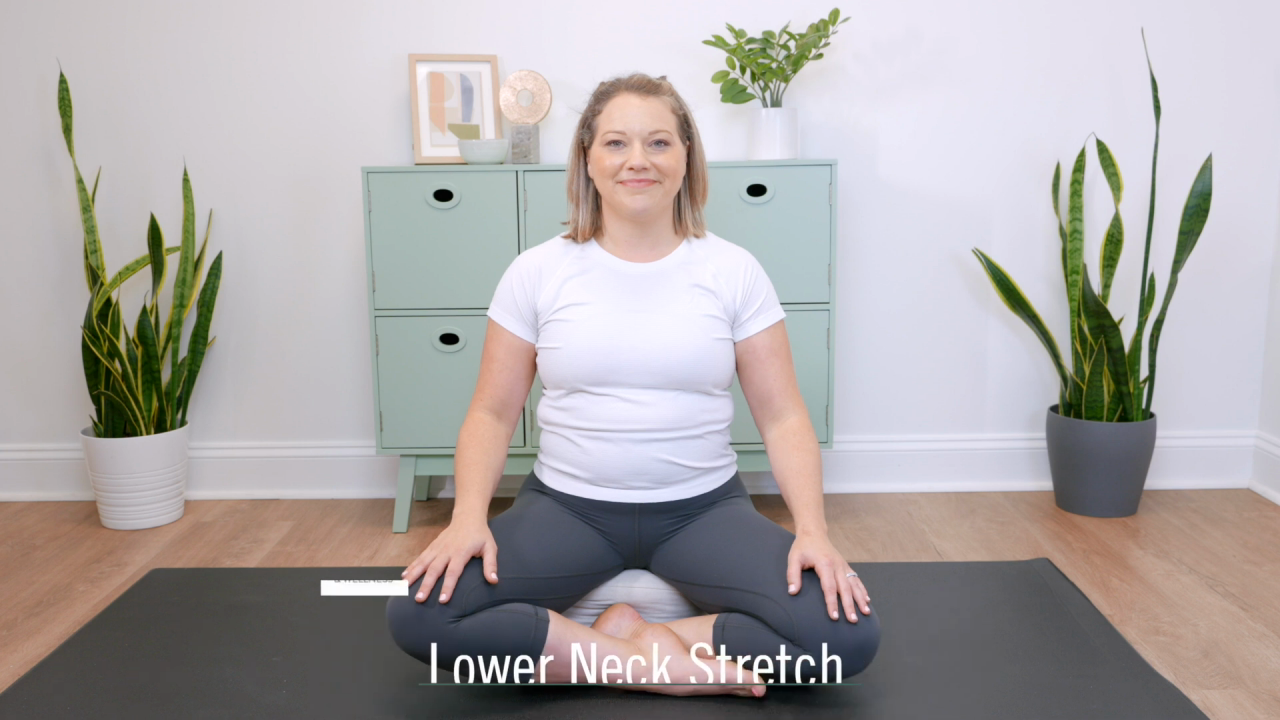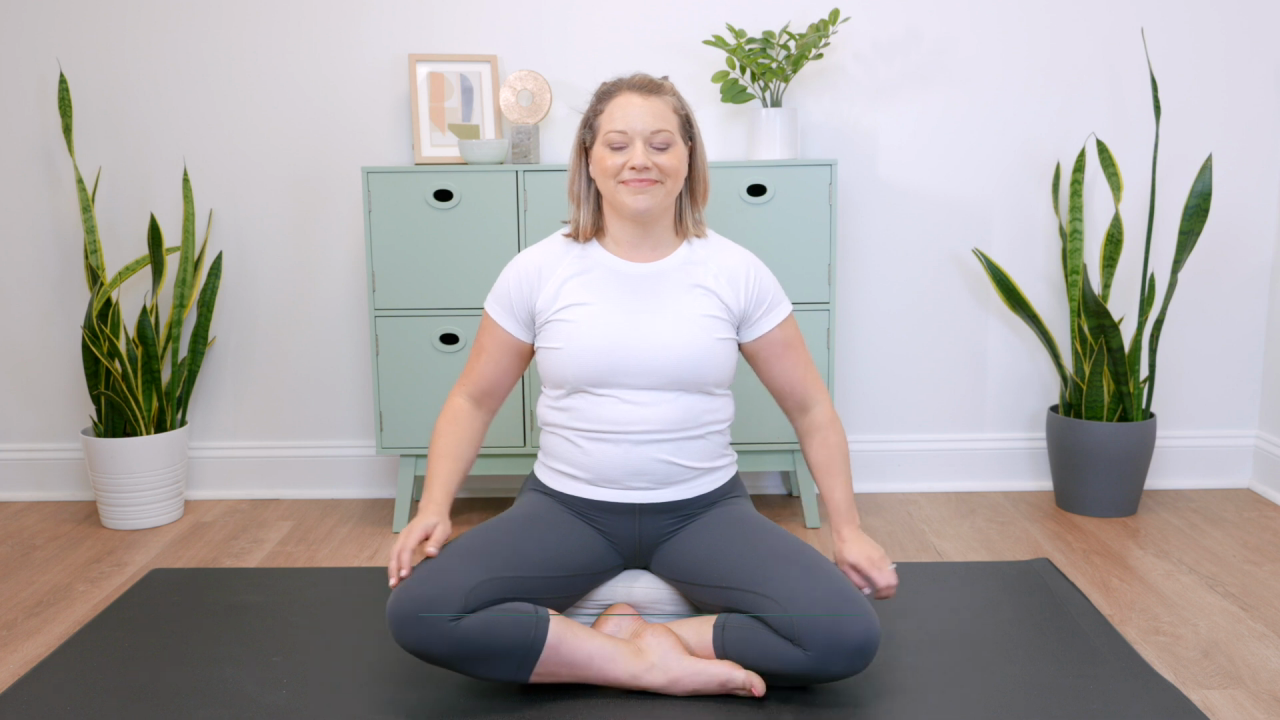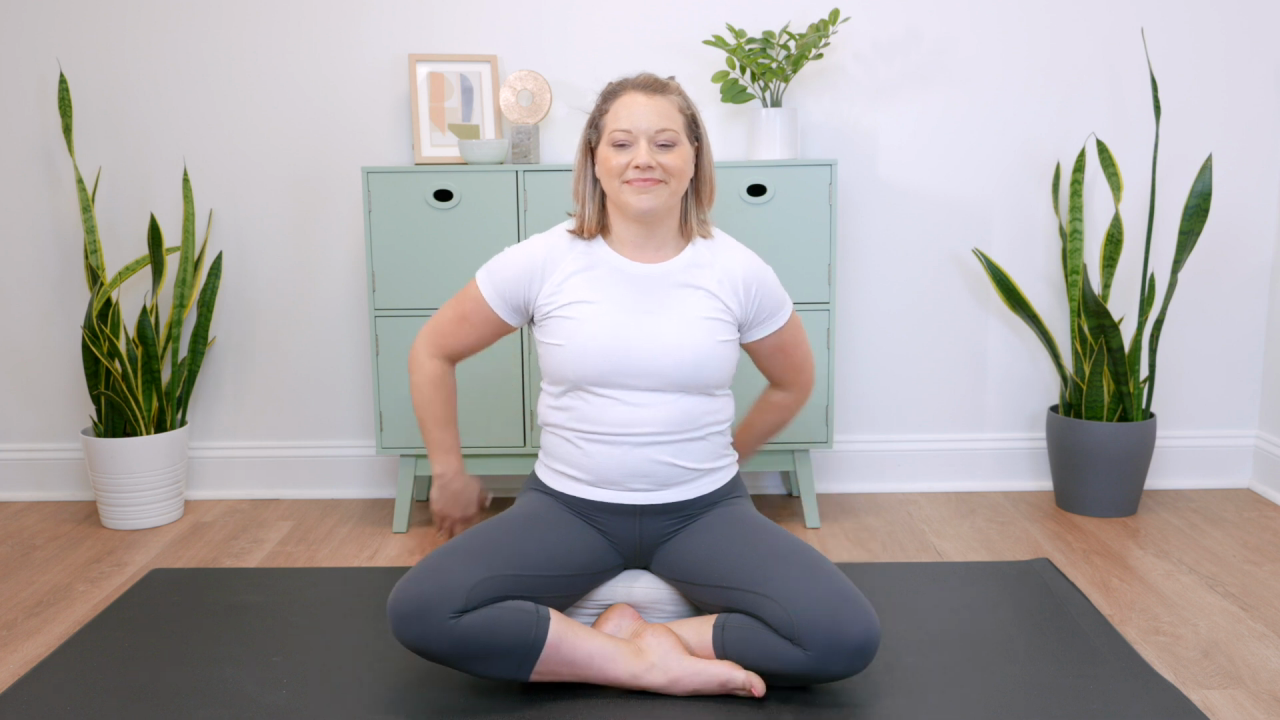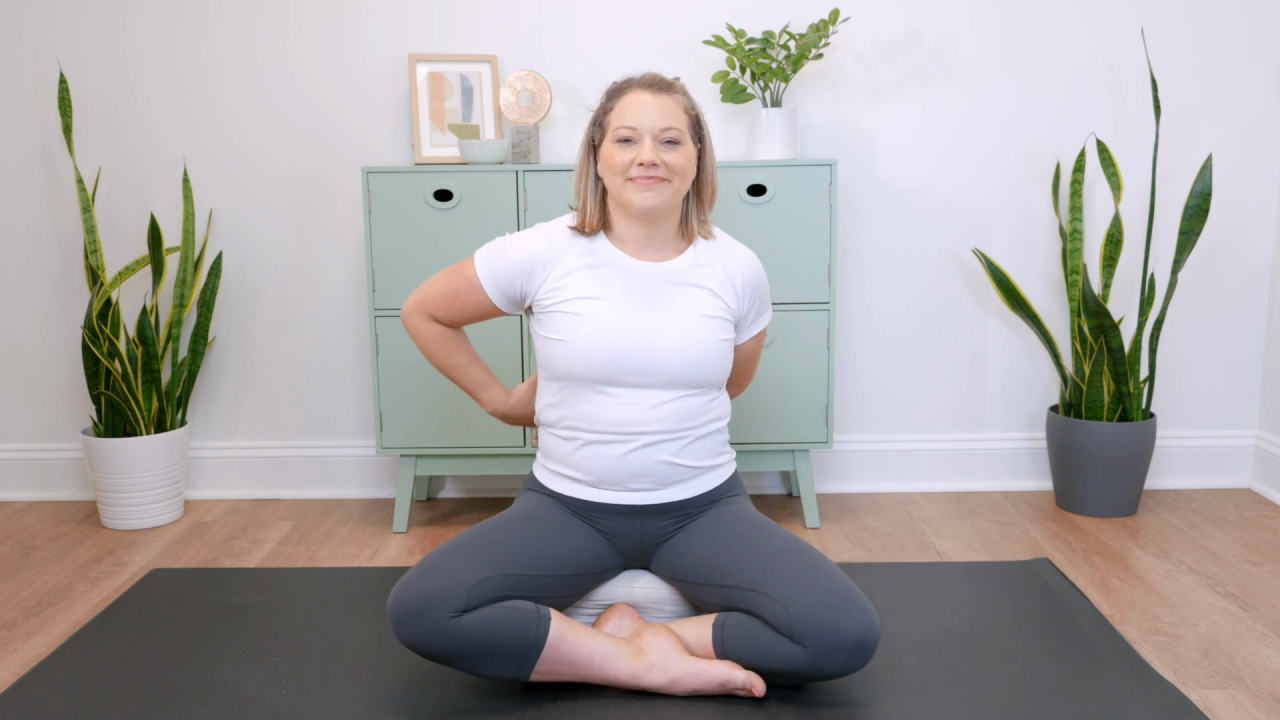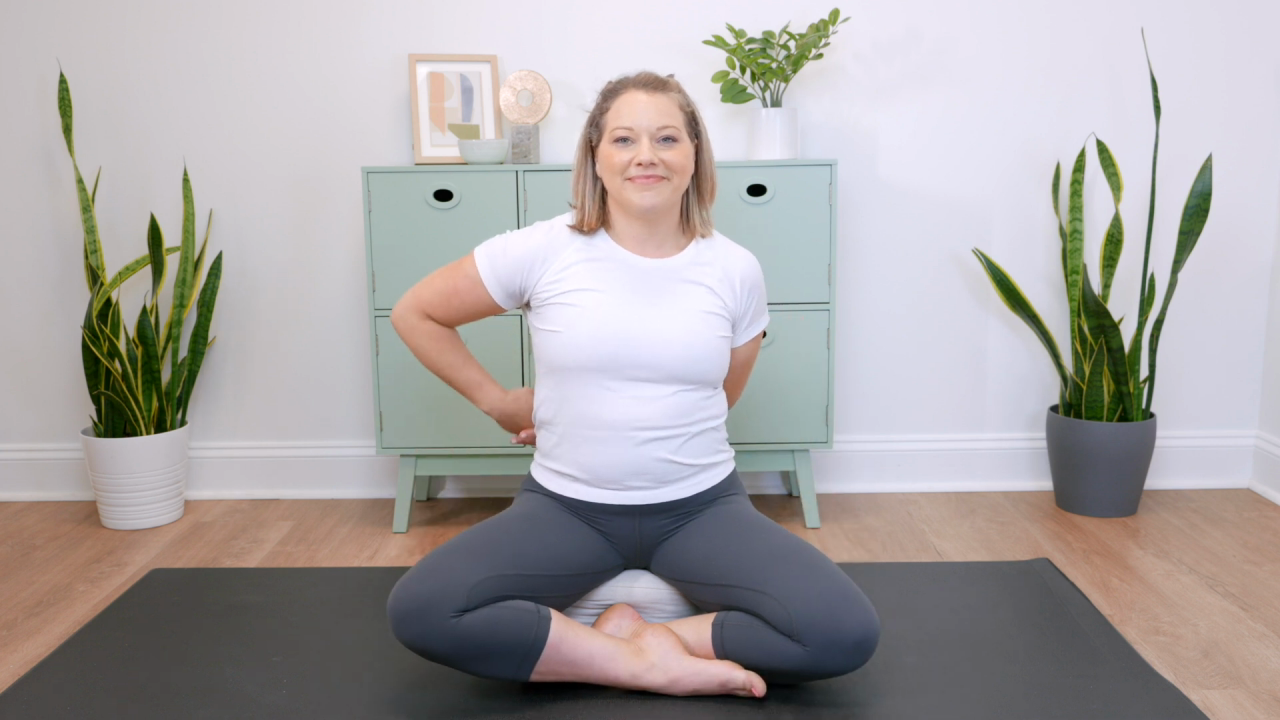
dt=0.3s
person 1, frame 1
left shoulder: (734, 270)
right shoulder: (538, 271)
left elbow: (781, 415)
right elbow: (493, 412)
left wrist: (812, 529)
right wrist: (467, 517)
left hip: (702, 506)
right hip: (567, 505)
left knee: (847, 634)
right knee: (417, 616)
left ankle: (631, 640)
right ankle: (656, 662)
person 1, frame 2
left shoulder: (734, 271)
right shoulder: (538, 270)
left elbow: (809, 406)
right elbow: (473, 401)
left wrist: (847, 529)
right wrist: (434, 506)
left hip: (702, 507)
right hip: (567, 506)
left knee: (847, 635)
right knee: (416, 612)
left ankle: (630, 640)
right ankle: (646, 663)
person 1, frame 3
left shoulder: (738, 272)
right shoulder: (541, 261)
left elbow: (793, 383)
right elbow: (433, 352)
right wrist: (450, 475)
left hip: (703, 508)
right hip: (569, 506)
left knee: (848, 636)
right knee: (417, 610)
left ankle: (632, 637)
right ankle: (649, 664)
person 1, frame 4
left shoulder: (737, 268)
right shoulder: (542, 252)
right elbow: (422, 311)
right wrist: (498, 398)
left hip: (702, 506)
right hip: (567, 505)
left knee: (848, 634)
right knee: (418, 612)
left ankle: (633, 638)
right ankle: (648, 664)
person 1, frame 5
left shoulder: (735, 270)
right shoulder: (543, 250)
right elbow: (415, 314)
left wrist: (631, 419)
right wrist: (497, 401)
left hip: (700, 506)
right hip: (565, 506)
left knee: (848, 632)
right knee: (418, 611)
left ankle: (634, 637)
right ankle: (651, 664)
